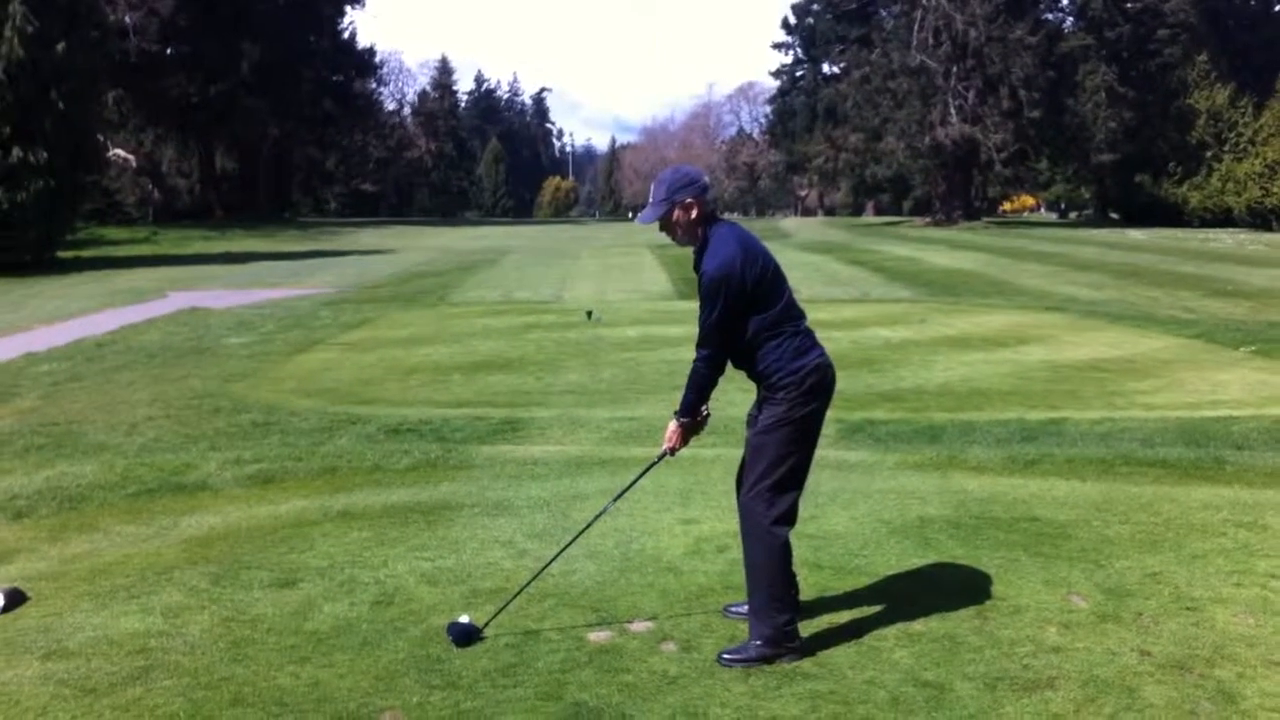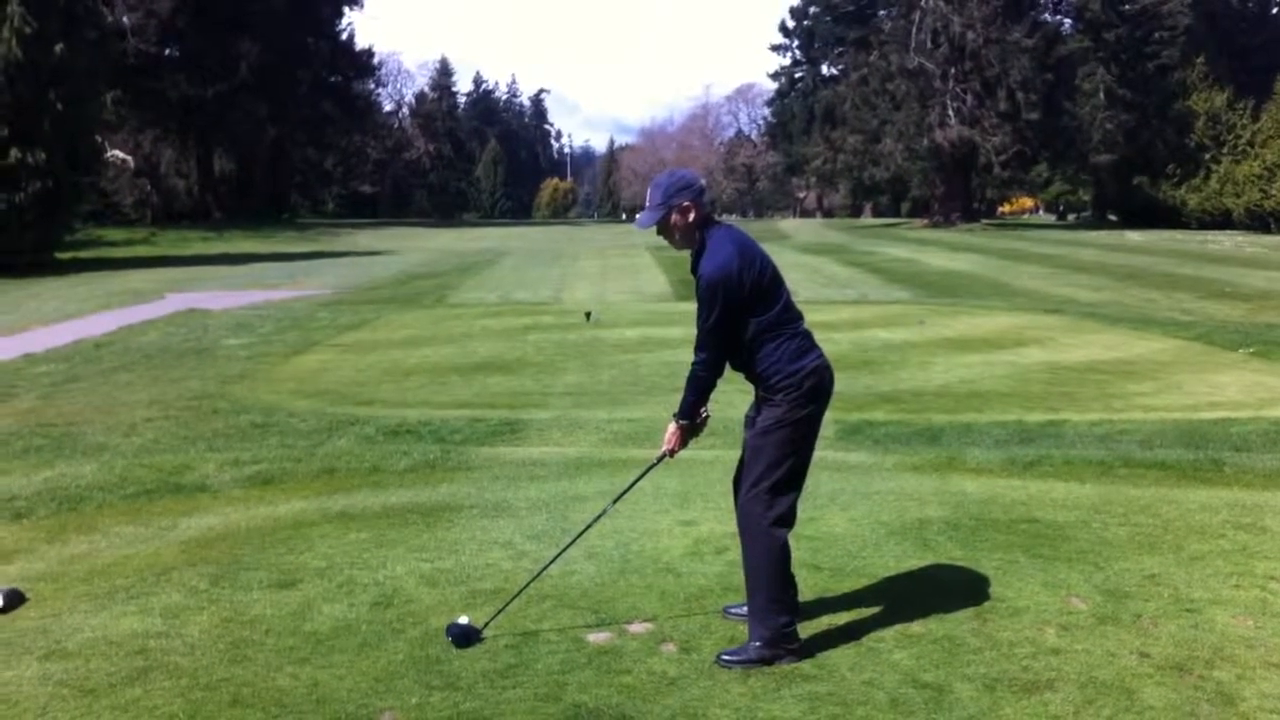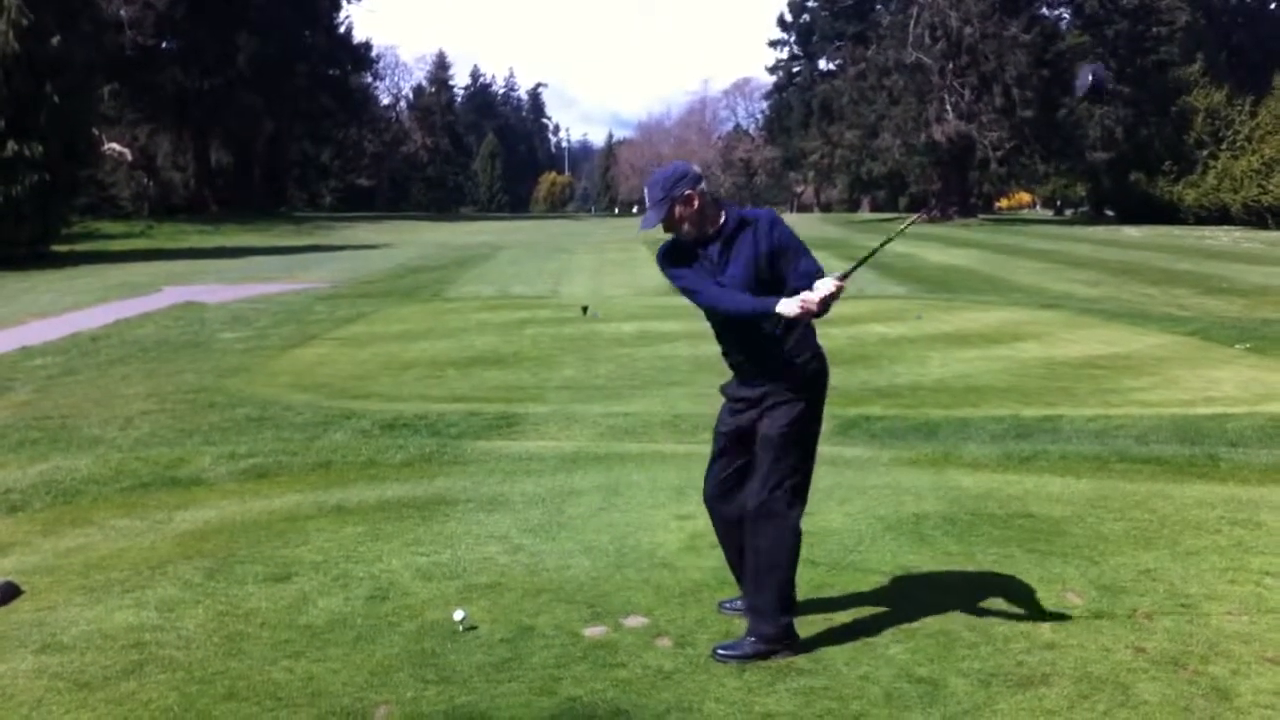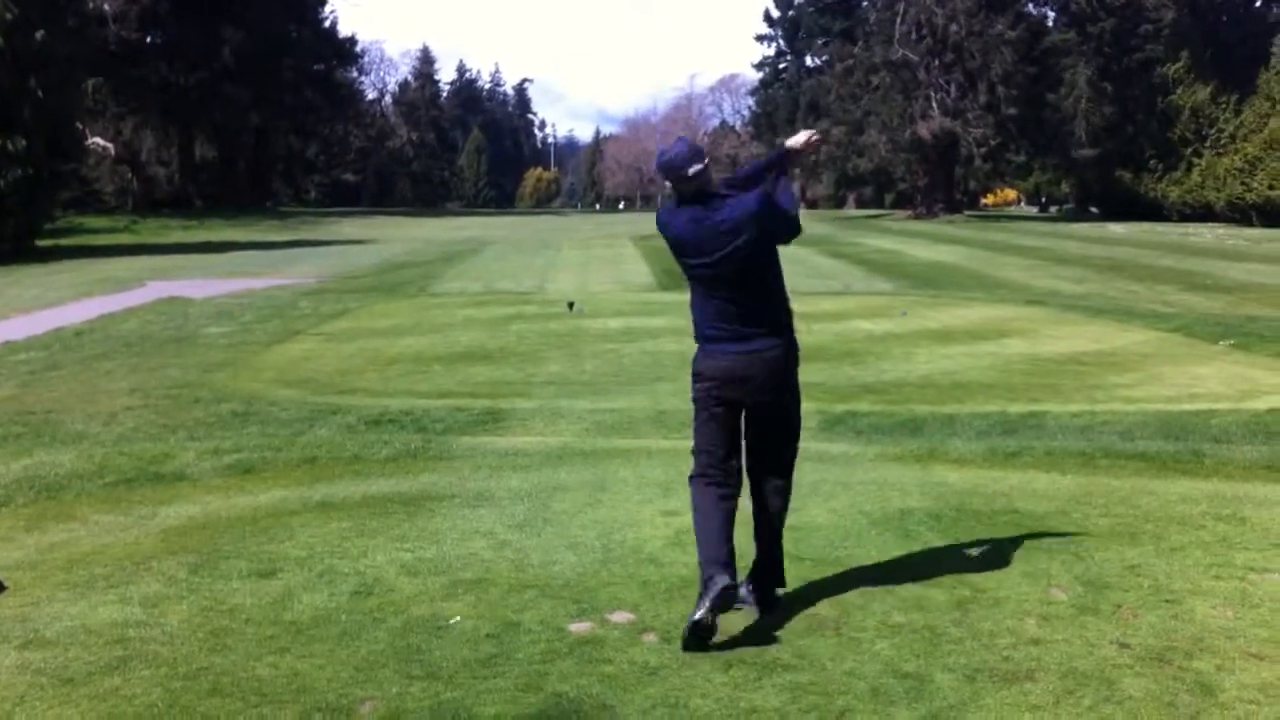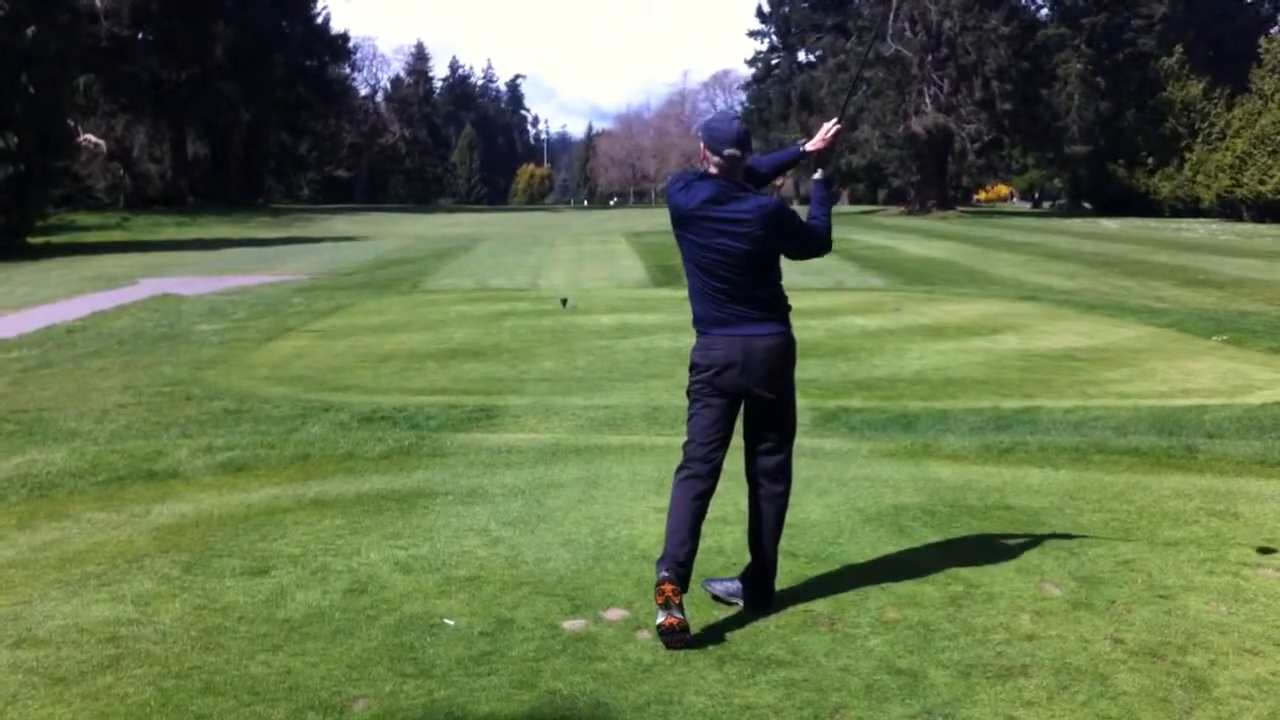
dt=1s
person 1, frame 1
left shoulder: (722, 260)
right shoulder: (726, 241)
left elbow: (712, 350)
right elbow: (720, 344)
left wrist: (685, 415)
right wrist: (697, 405)
left hip: (794, 383)
right hip: (789, 378)
left knee: (762, 501)
right knee: (755, 491)
left ankle: (776, 633)
right ankle: (774, 599)
person 1, frame 2
left shoulder: (719, 265)
right shoulder: (722, 244)
left elbow: (710, 353)
right elbow: (718, 347)
left wrist: (683, 418)
right wrist: (696, 407)
left hip: (793, 386)
right hip: (785, 381)
left knee: (761, 504)
right knee: (751, 492)
left ankle: (775, 636)
right ankle: (772, 600)
person 1, frame 3
left shoulder: (763, 227)
right shoulder: (675, 256)
left elbow: (812, 287)
right elbow: (718, 299)
left wrist: (819, 294)
right wrist: (781, 306)
left hip: (795, 381)
right hip: (746, 384)
left knee: (772, 501)
right knee: (723, 491)
left ankle: (771, 628)
right ankle: (761, 592)
person 1, frame 4
left shoulder: (673, 223)
right shoulder: (756, 209)
left elbow: (731, 185)
right elbow: (789, 227)
left wrist: (781, 153)
right wrist: (787, 157)
left hip: (721, 364)
right hip: (777, 358)
left knee: (713, 476)
right knee: (773, 472)
left ankle: (716, 578)
right ankle: (766, 584)
person 1, frame 5
left shoulder: (681, 195)
right shoulder: (769, 212)
left elbow: (730, 183)
right elbow: (816, 242)
left wrist: (803, 151)
right wrist: (820, 174)
left hip: (715, 353)
right hip: (772, 349)
left knee: (697, 466)
right knee: (770, 470)
left ankle: (671, 576)
right ankle: (758, 583)
